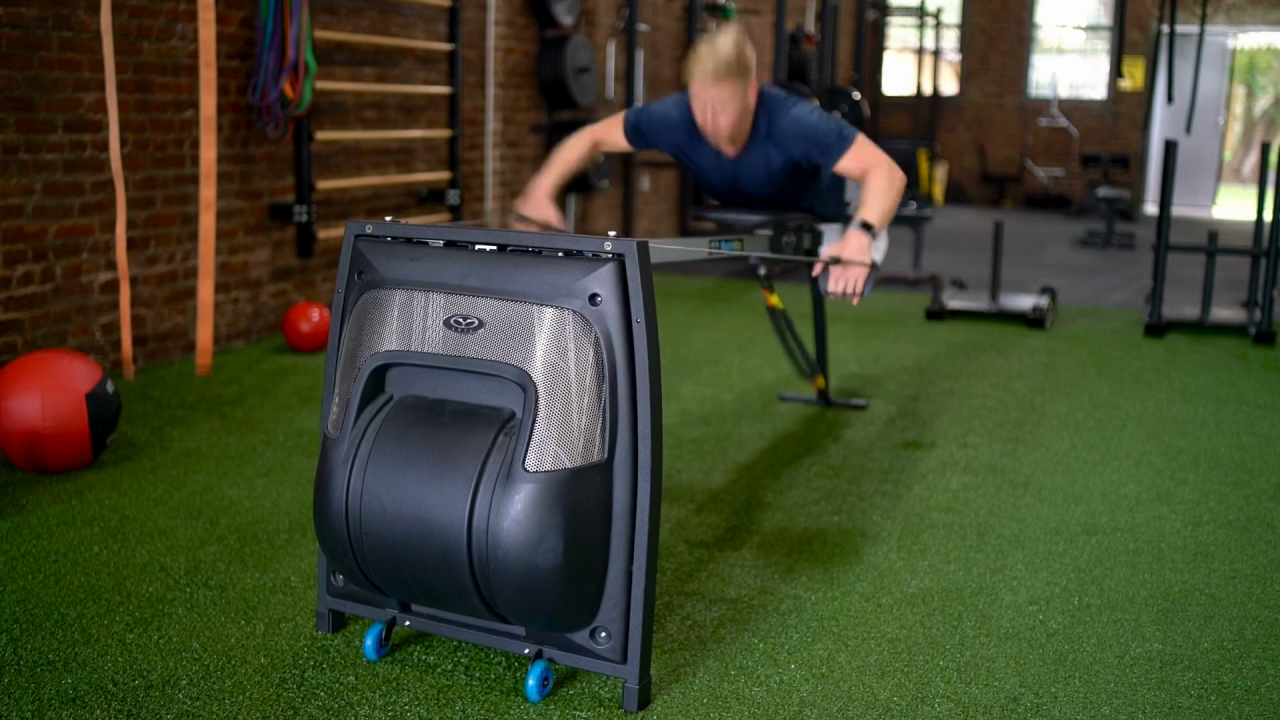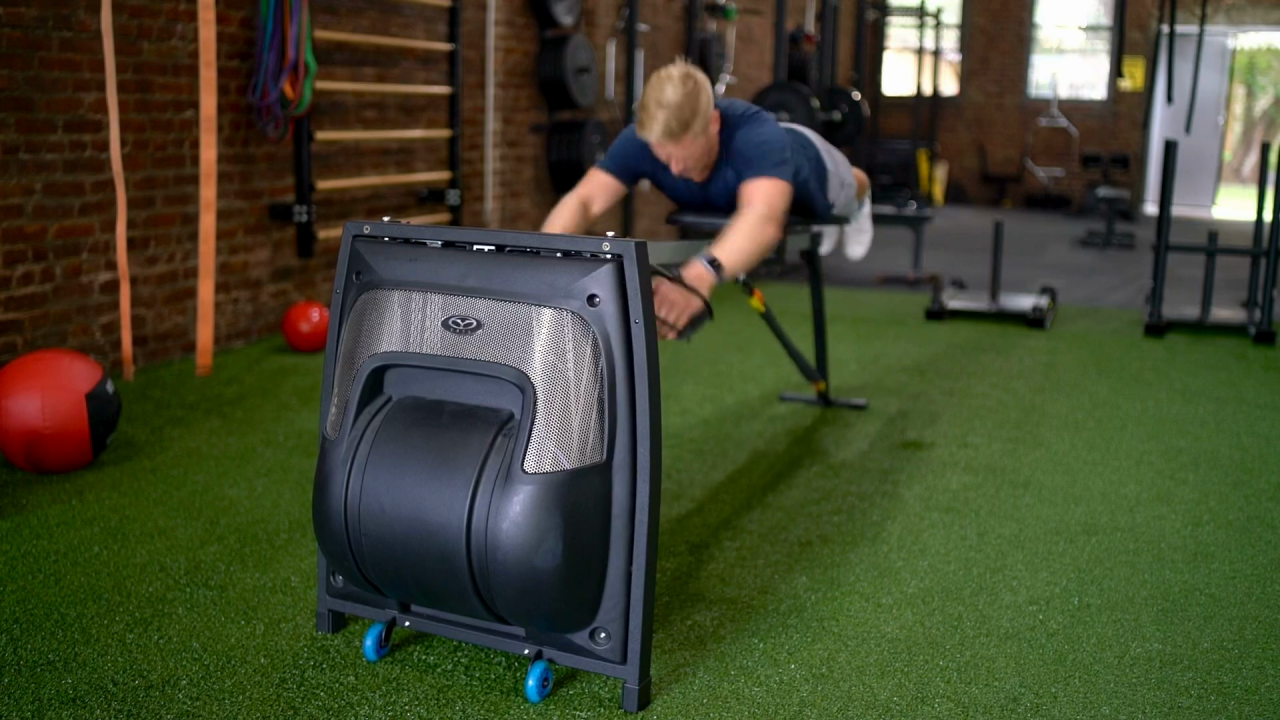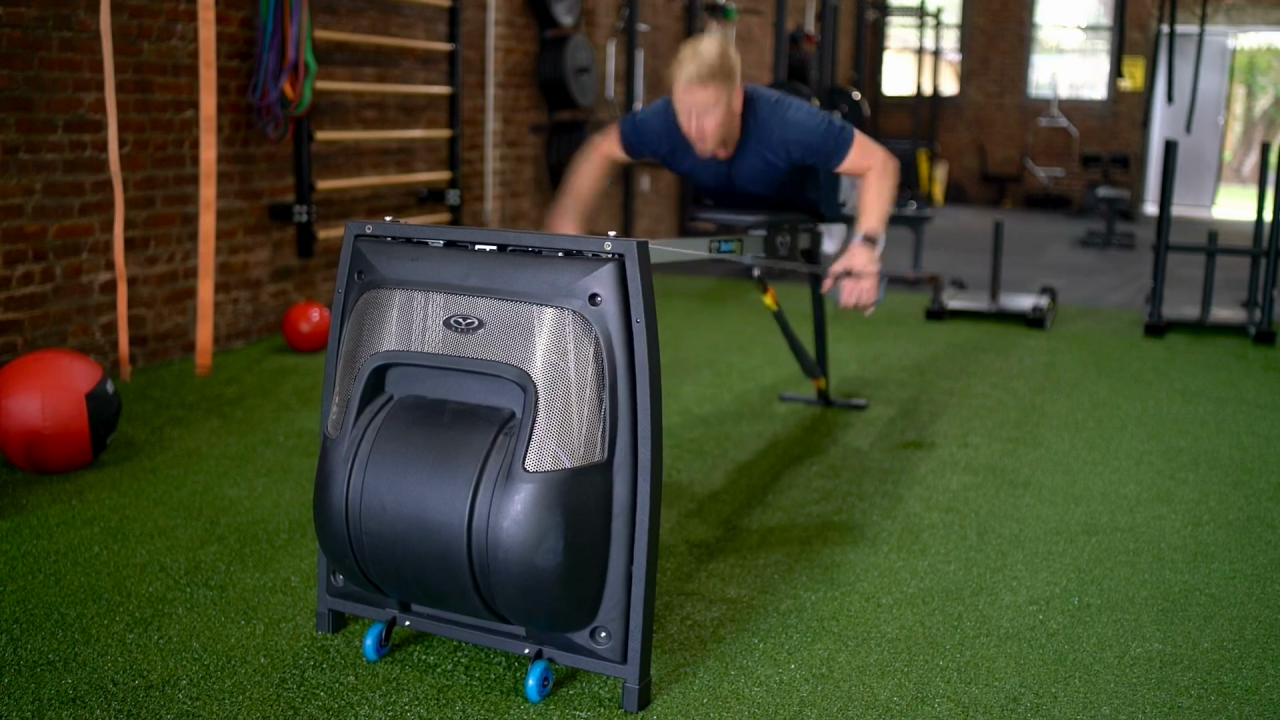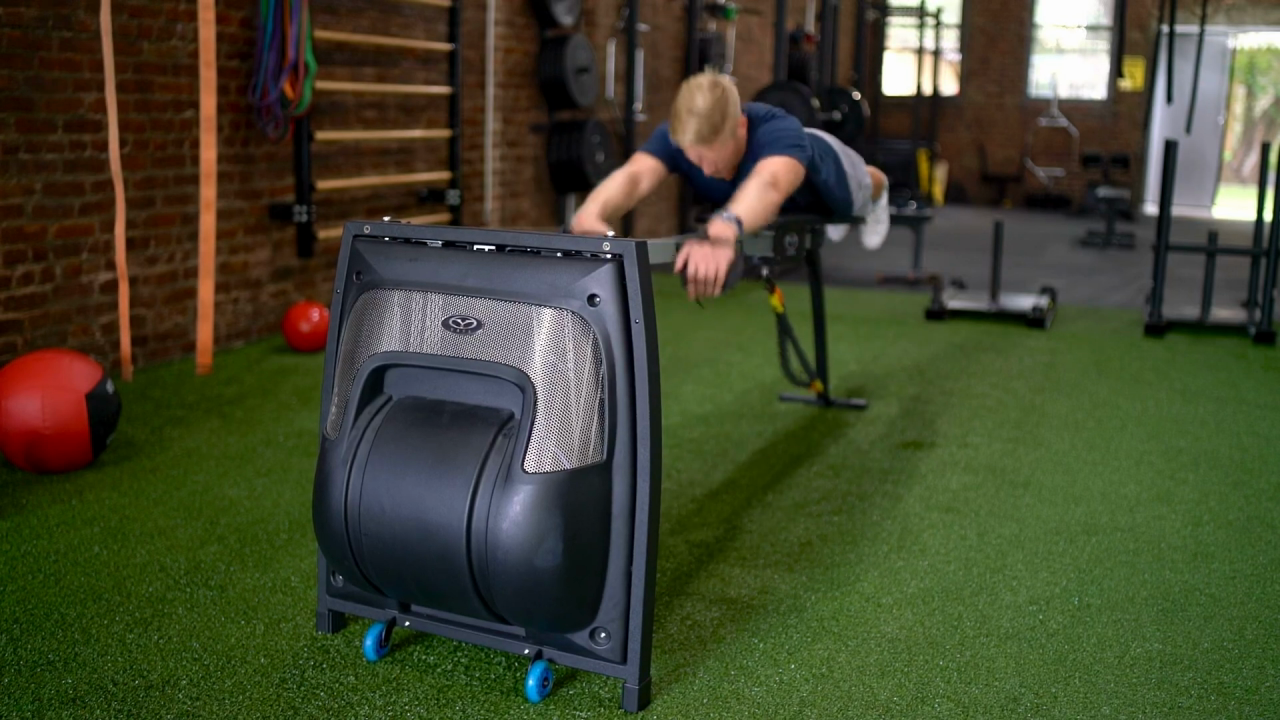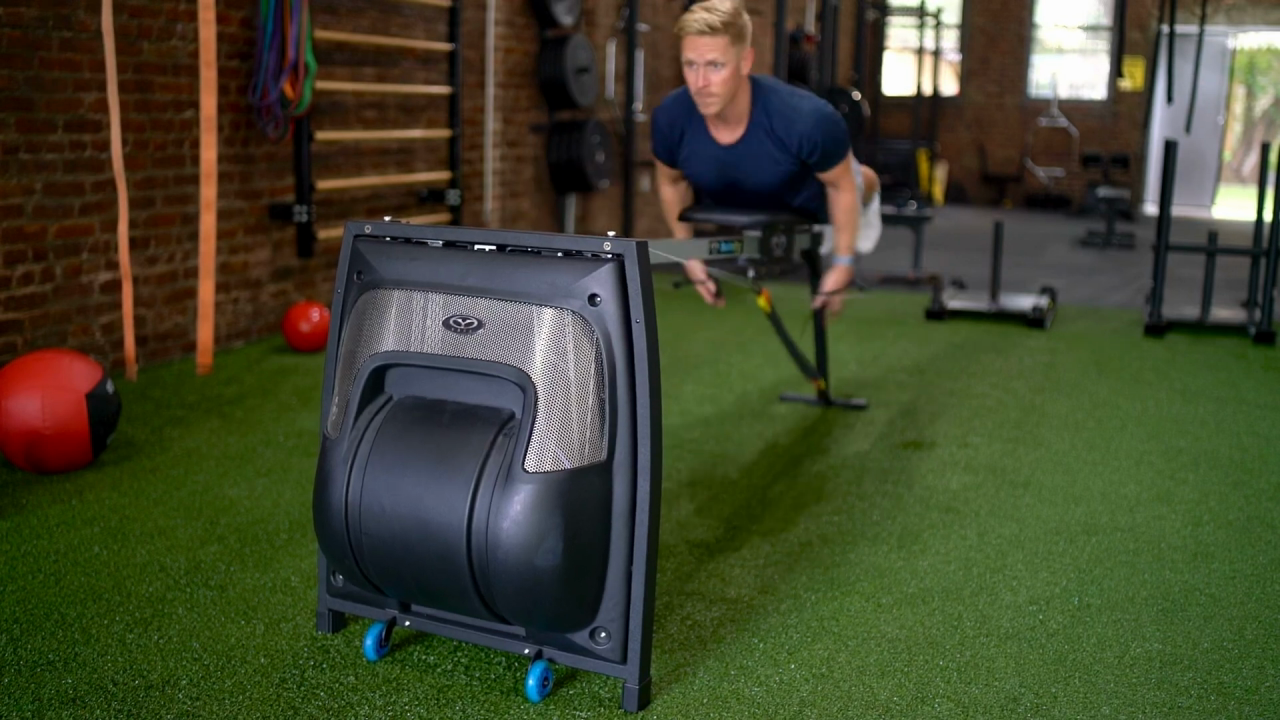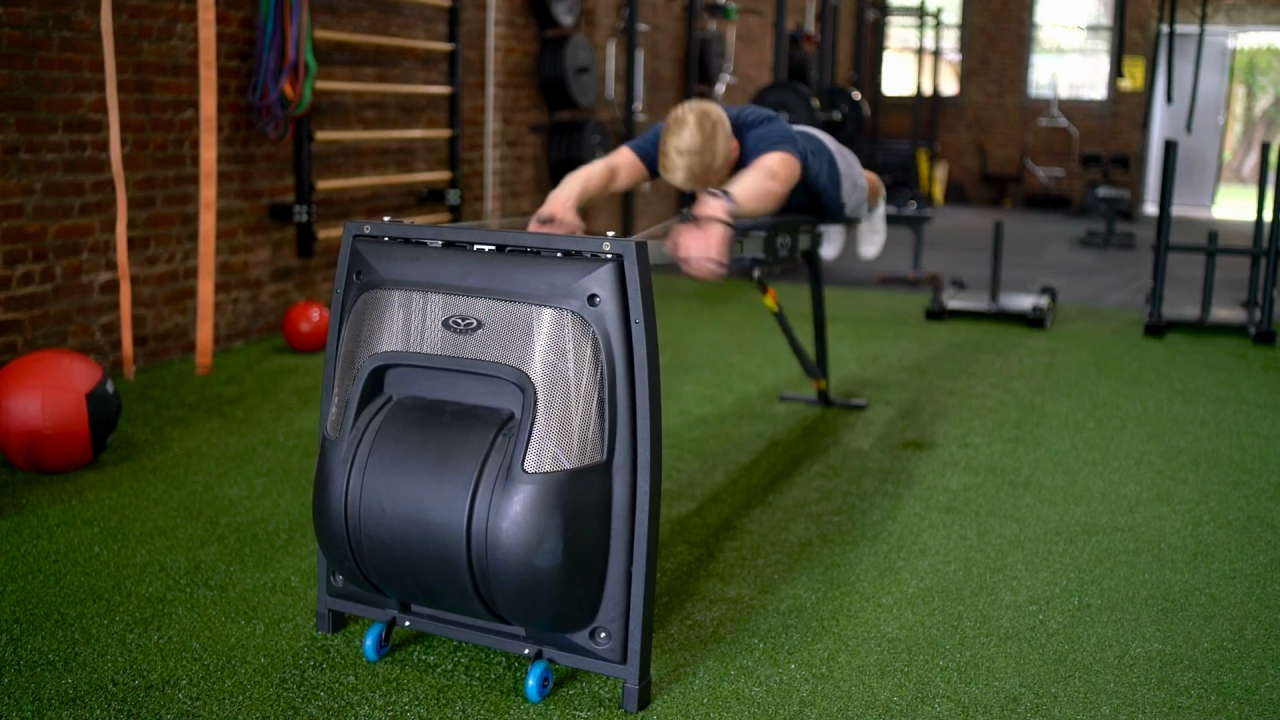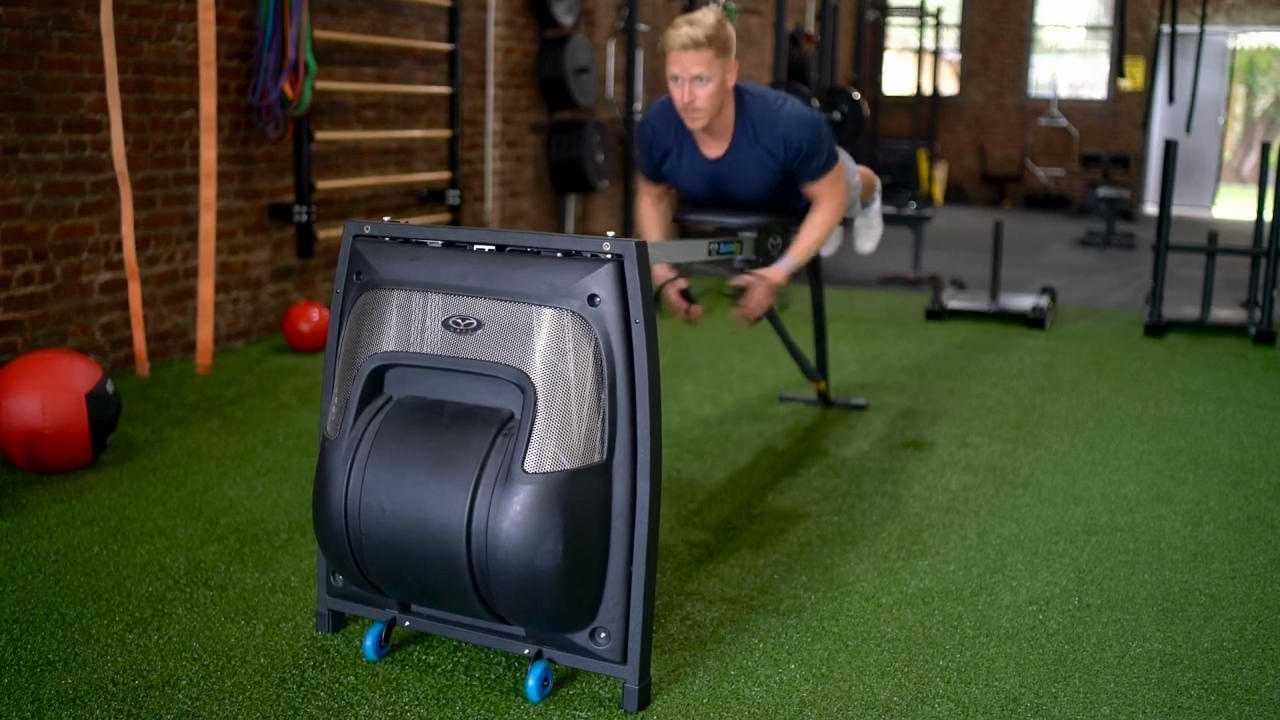
dt=0.7s
person 1, frame 1
left shoulder: (794, 123)
right shoulder: (673, 116)
left elbow: (886, 173)
right elbow: (594, 136)
left wrist: (860, 235)
right wrist: (542, 189)
left hip: (811, 202)
right hip: (750, 212)
left ankle: (843, 222)
person 1, frame 2
left shoulder: (759, 139)
right shoulder: (643, 140)
left elbow: (764, 221)
right elbow: (583, 200)
left wrist: (701, 275)
left hip: (800, 165)
left ankle: (858, 197)
person 1, frame 3
left shoulder: (788, 123)
right shoulder: (660, 122)
left elbow: (880, 165)
right elbow: (601, 151)
left wrist: (866, 246)
right wrist: (569, 224)
left hip: (806, 195)
right hip: (746, 210)
person 1, frame 4
left shoulder: (778, 133)
right shoulder: (677, 138)
left elbow: (769, 188)
right elbow: (631, 178)
left wrist: (724, 231)
right wrist: (588, 218)
left hip: (822, 173)
person 1, frame 5
left shoulder: (804, 117)
right shoulder: (670, 116)
left elbow: (838, 183)
left wrist: (842, 263)
right wrist: (689, 255)
left hip: (809, 195)
left ankle: (868, 186)
person 1, frame 6
left shoulder: (768, 140)
right shoulder: (673, 136)
left elbow: (768, 179)
right elbow: (608, 170)
left wrist: (714, 212)
right wrist: (558, 206)
left hip: (815, 162)
left ankle: (871, 202)
person 1, frame 7
left shoulder: (788, 122)
right shoulder: (657, 126)
left elbow: (830, 196)
right elbow: (652, 197)
left wrist: (782, 270)
right wrist: (661, 271)
left hip: (801, 203)
left ankle: (866, 190)
